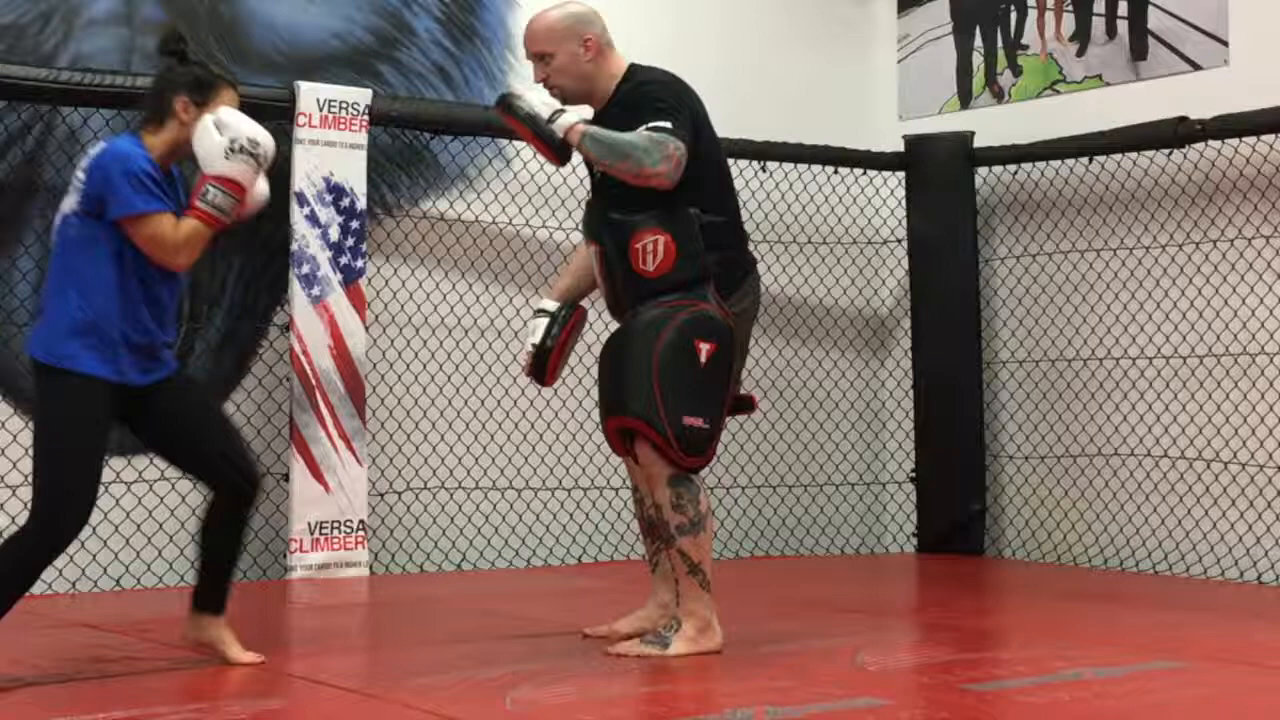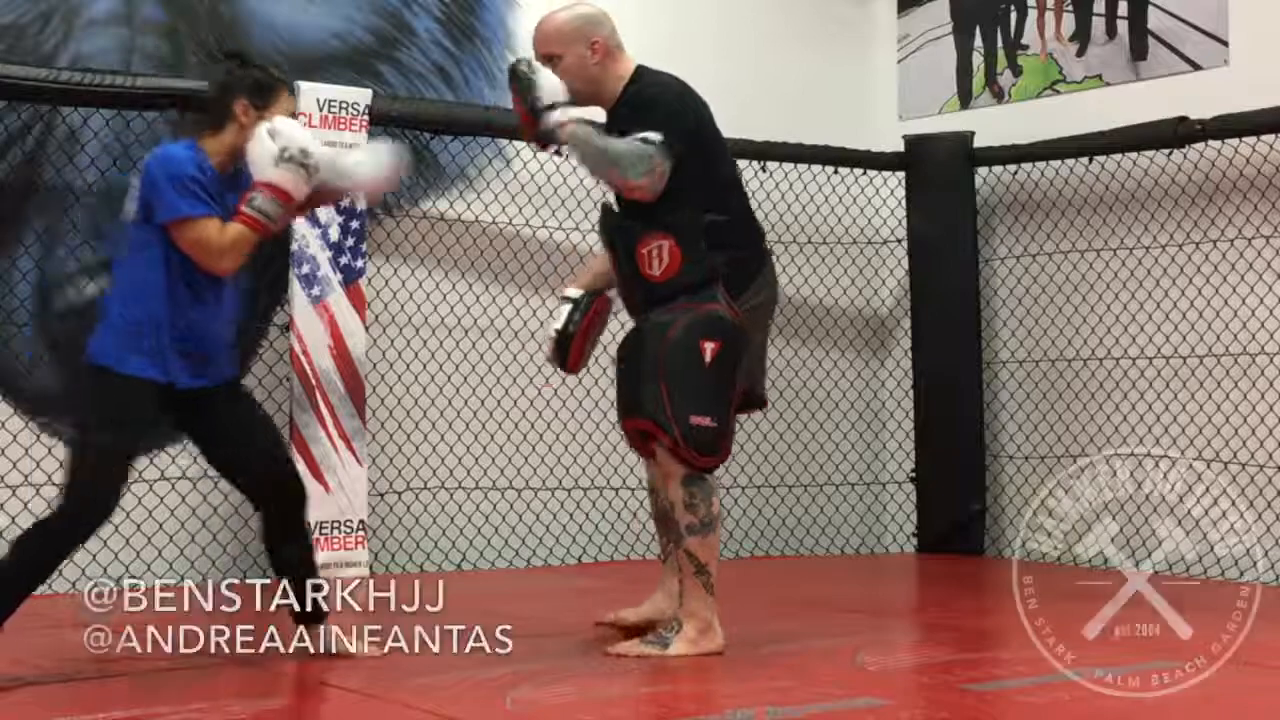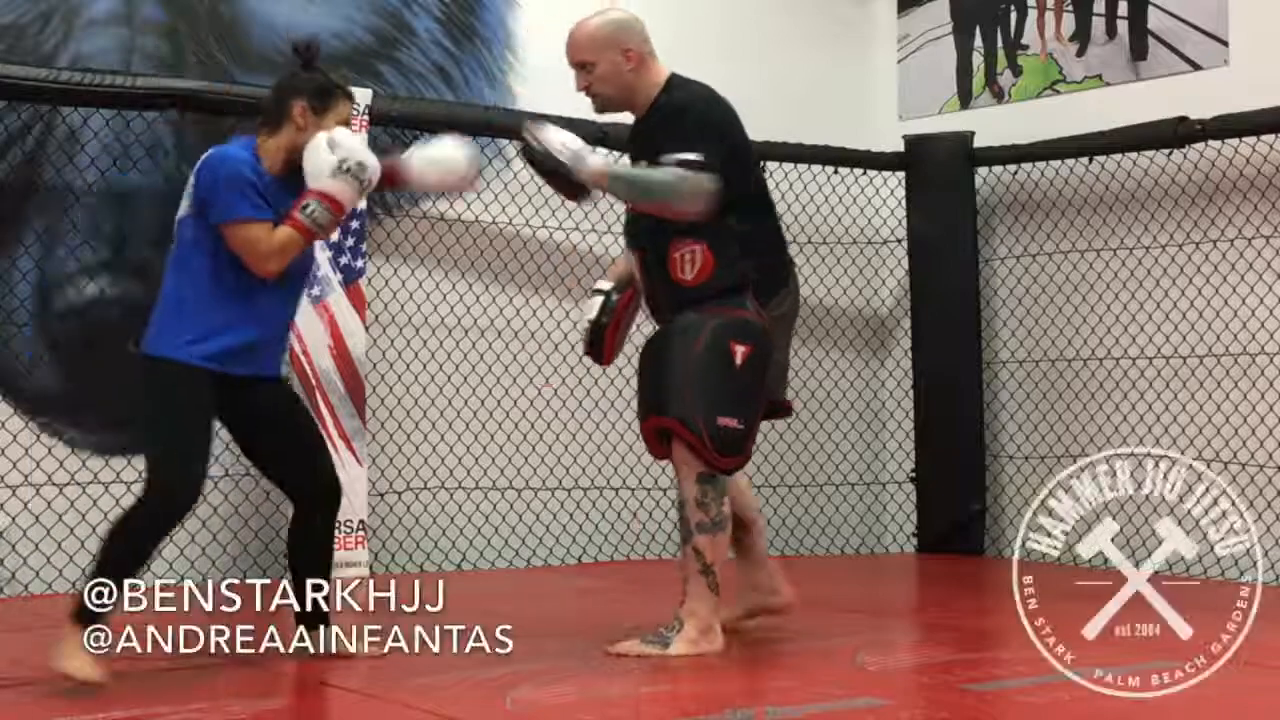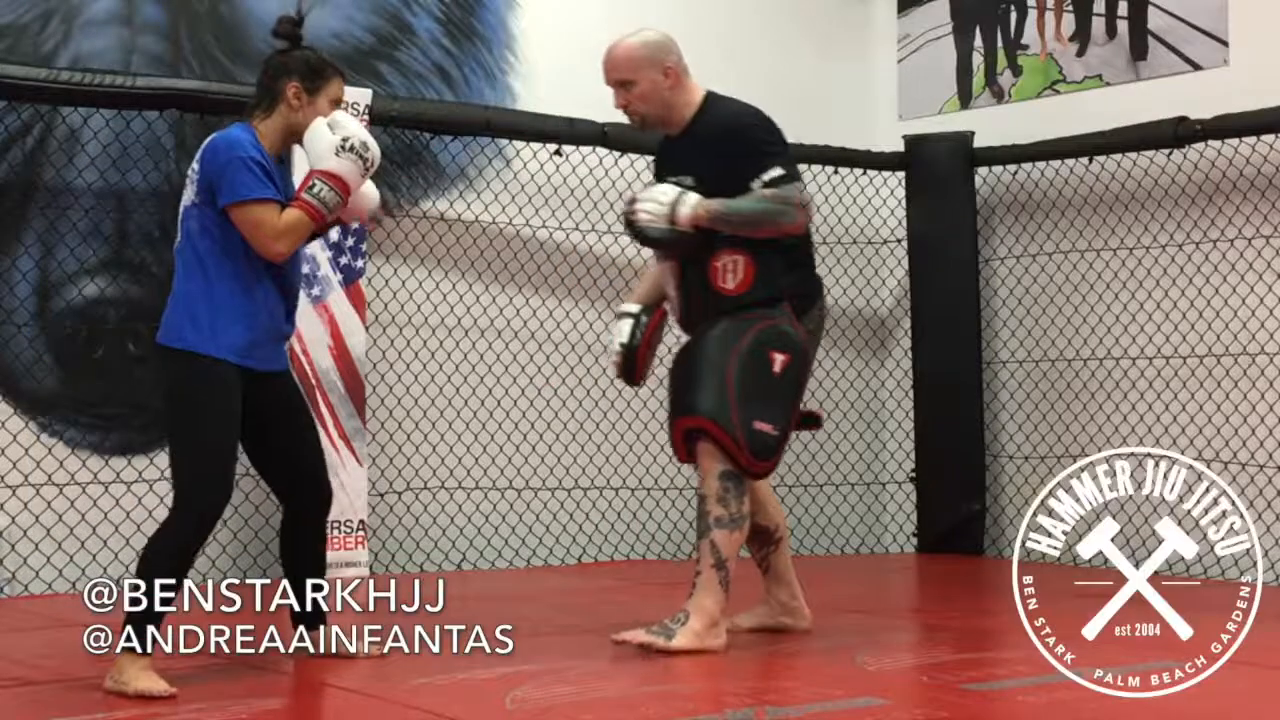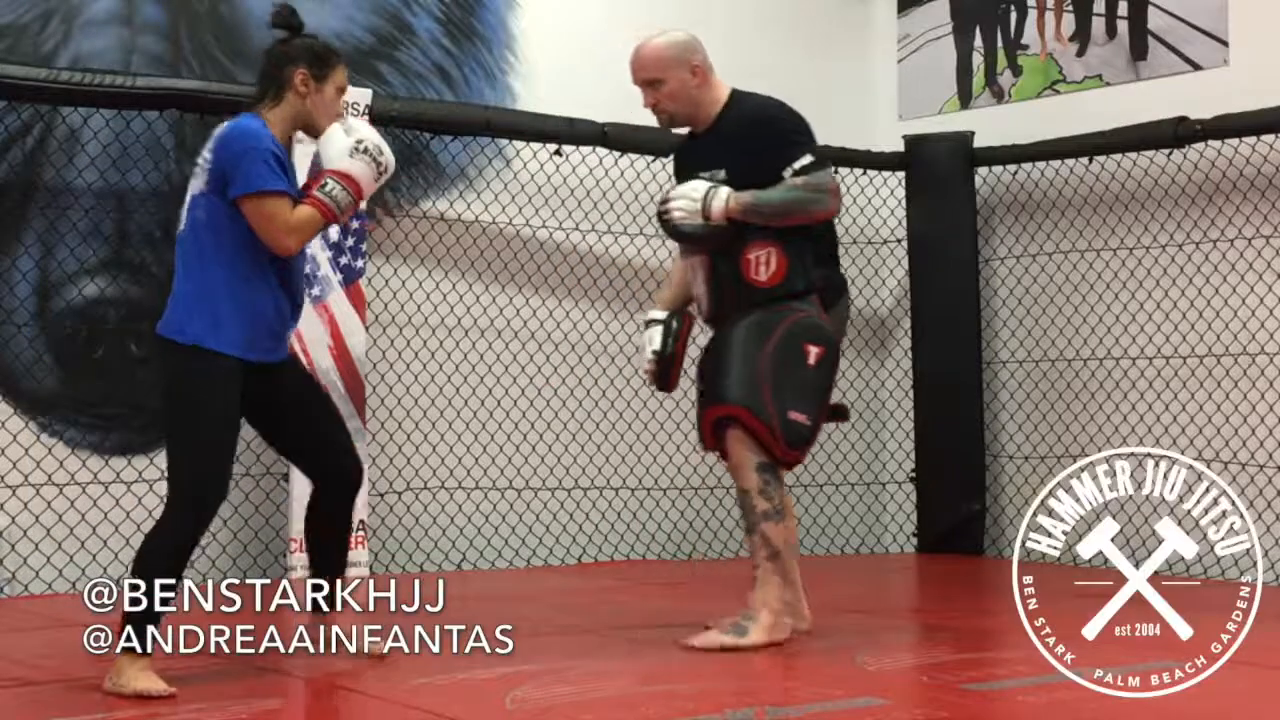
dt=0.2s
person 1, frame 1
left shoulder: (161, 173)
right shoulder: (120, 160)
left elbow: (171, 249)
right elbow: (173, 252)
left wrist: (229, 203)
right wrist: (228, 182)
left hip: (147, 368)
right hip: (78, 365)
left knee: (238, 479)
right knee: (58, 520)
left ankle: (207, 617)
person 1, frame 2
left shoulder: (236, 173)
right shoulder: (172, 165)
right elbow: (217, 256)
right wrist: (277, 187)
left hip: (206, 377)
right hip: (130, 369)
left knee: (283, 492)
right knee: (85, 507)
left ankle: (312, 626)
person 1, frame 3
left shoulder: (290, 175)
right shoulder: (226, 165)
right elbow: (264, 258)
left wrist: (399, 174)
right wrist: (331, 194)
left hip: (253, 368)
right hip: (185, 359)
left knee: (320, 490)
right knee: (171, 495)
left ankle: (314, 627)
right ankle: (80, 631)
person 1, frame 4
left shoulder: (272, 161)
right shoulder: (232, 149)
right elbow: (273, 241)
left wrist: (335, 208)
right wrist: (331, 180)
left hip: (261, 359)
right hip: (205, 355)
left knee: (311, 490)
right knee: (202, 502)
left ankle: (310, 625)
right ankle: (130, 657)
person 1, frame 5
left shoulder: (268, 148)
right shoulder: (246, 137)
right elbow: (283, 236)
left wrist: (327, 193)
right wrist: (344, 182)
left hip: (264, 351)
right hip: (209, 348)
left knee: (340, 471)
right knee: (196, 502)
left ankle: (330, 615)
right ankle: (130, 658)
person 2, frame 1
left shoulder: (656, 93)
right shoulder: (605, 120)
left elbow: (660, 166)
right elbow: (606, 233)
left wrist: (569, 127)
right wrist: (552, 303)
left hip: (702, 299)
right hip: (664, 305)
left knee: (663, 452)
right knee: (643, 448)
left ankle: (698, 621)
right ankle: (663, 604)
person 2, frame 2
left shoulder: (662, 100)
right shoulder: (623, 114)
left elbow: (644, 182)
left wrist: (565, 125)
right wrist: (577, 291)
left hip: (717, 301)
right hip: (683, 304)
left knee: (678, 449)
right knee: (660, 441)
left ankle: (698, 624)
right ankle: (676, 592)
person 2, frame 3
left shoulder: (694, 109)
right shoulder: (651, 122)
left elbow: (690, 200)
left wrist: (587, 164)
right wrist: (613, 285)
left hip: (741, 305)
right hip: (703, 308)
left knee: (694, 452)
right knee: (703, 453)
left ankle: (698, 622)
right ankle: (765, 581)
person 2, frame 4
left shoulder: (739, 126)
right shoulder: (670, 151)
left elbow: (794, 213)
left wrist: (692, 210)
right wrist: (636, 307)
left hip: (771, 317)
right hip: (724, 322)
left knee: (717, 451)
right knee: (728, 459)
left ankle: (702, 616)
right ankle: (785, 599)
person 2, frame 5
left shoulder: (766, 120)
right shoulder: (691, 152)
left elbow: (826, 197)
left wrist: (726, 203)
right wrist: (662, 314)
left hip: (793, 311)
right hip: (743, 319)
left knee: (747, 443)
right knee: (743, 450)
left ankle: (770, 607)
right ankle: (784, 601)
